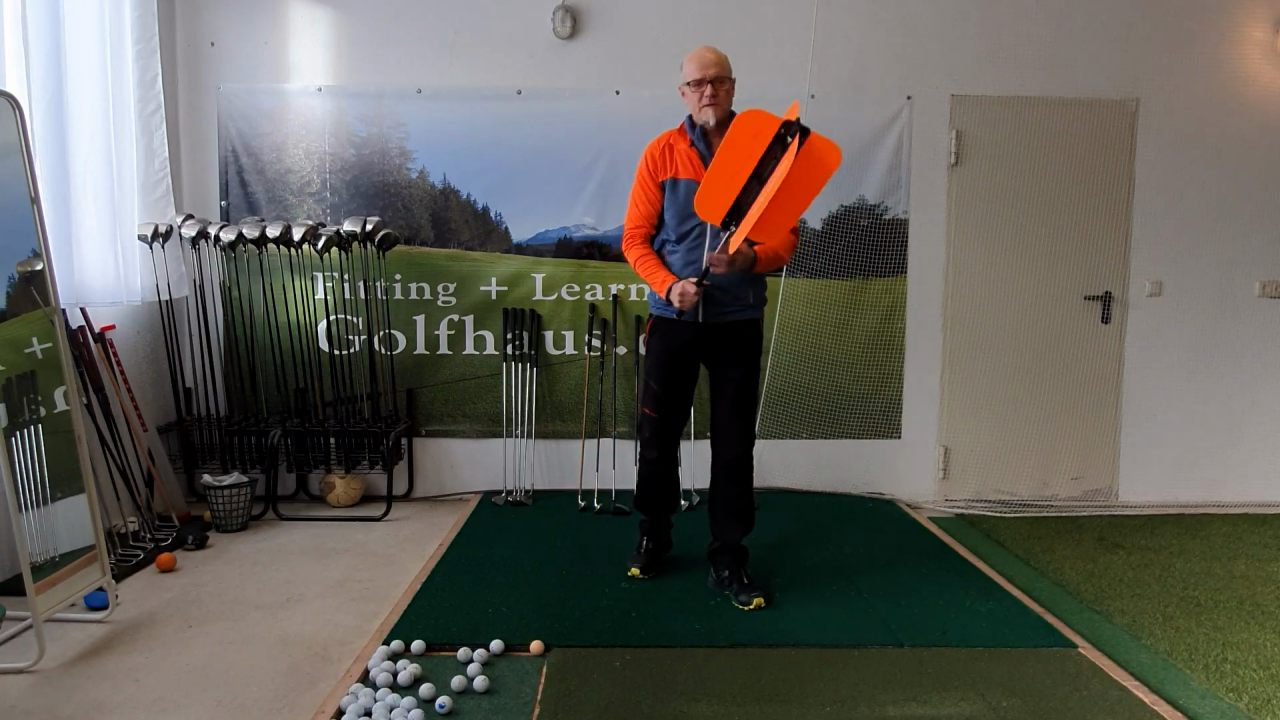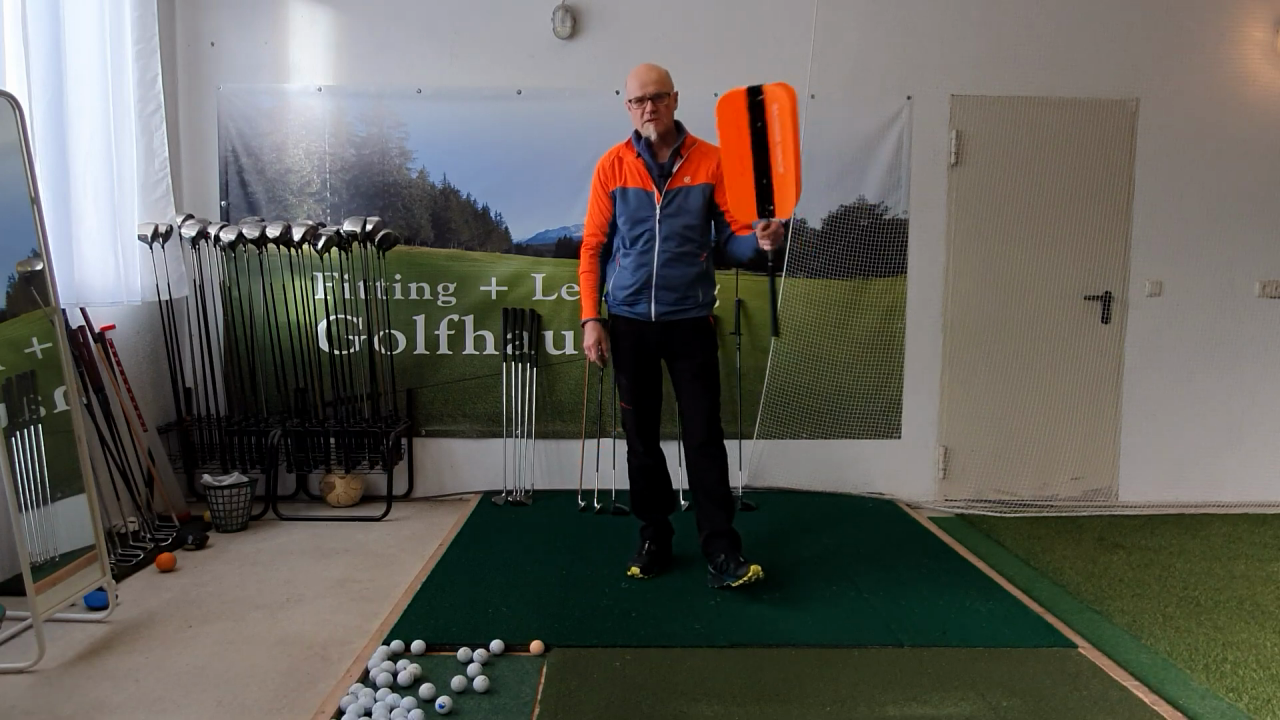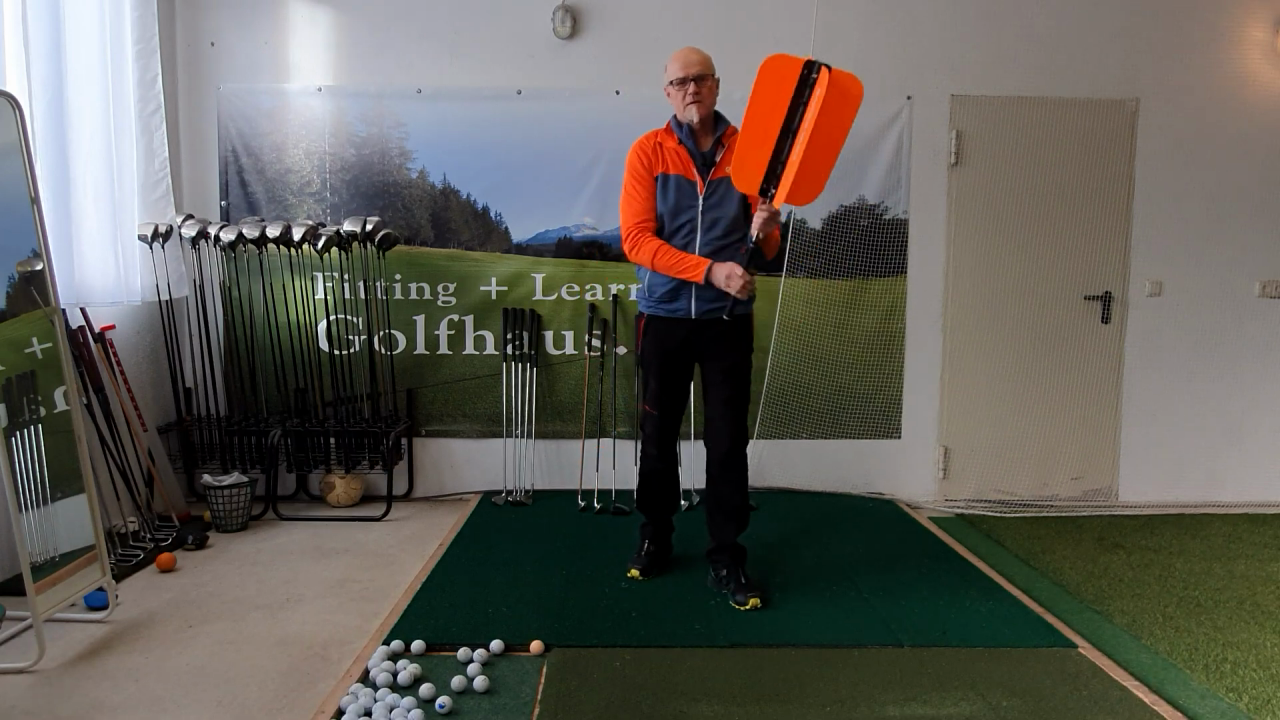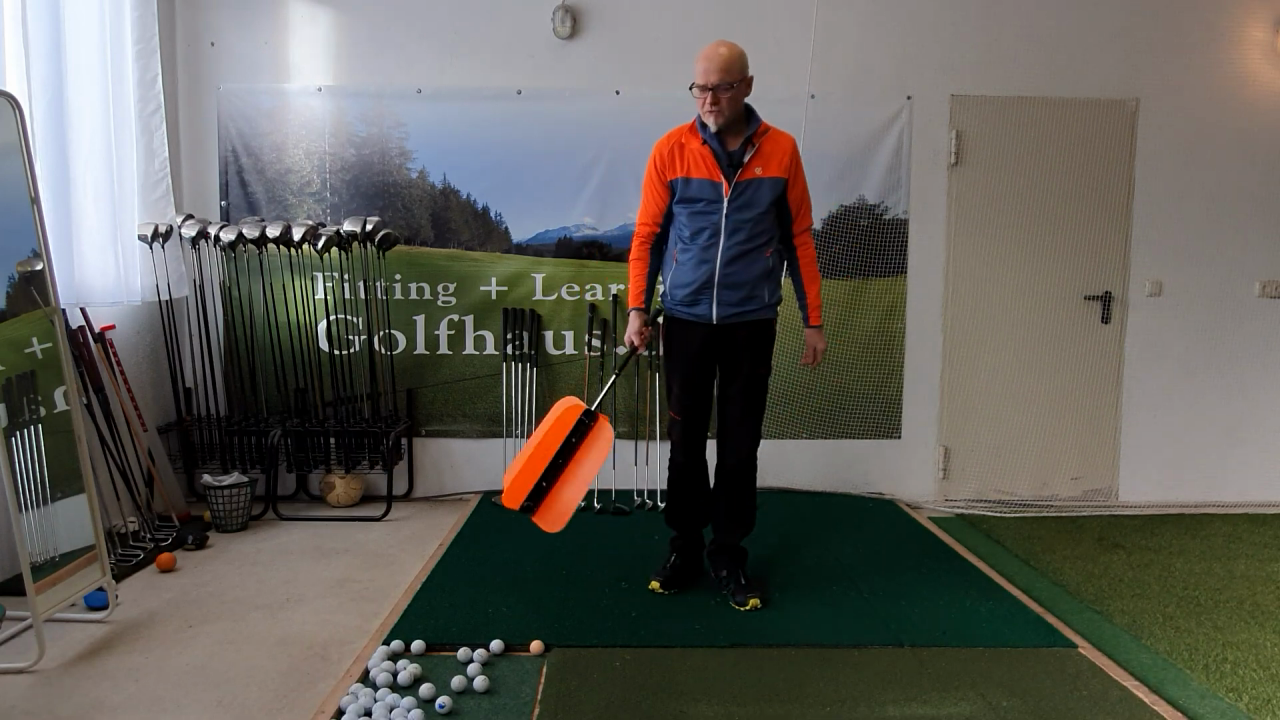
dt=1s
person 1, frame 1
right shoulder: (660, 152)
left elbow: (786, 237)
right elbow: (636, 238)
left wrist: (749, 258)
right wrist: (668, 285)
left hip: (738, 323)
right hip: (671, 320)
left knee: (734, 445)
right knee: (658, 437)
left ankle: (728, 561)
right ankle: (654, 535)
person 1, frame 2
left shoulder: (711, 160)
right shoulder: (612, 165)
left elbow: (732, 237)
right elbow: (594, 247)
left wrist: (759, 238)
right wrist: (591, 317)
left hip: (691, 320)
right hip: (629, 321)
left knee: (704, 435)
right knee: (641, 435)
left ankle: (721, 550)
right ankle: (654, 537)
person 1, frame 3
right shoulder: (647, 151)
left elbow: (761, 237)
right elbow: (637, 240)
left wrist: (767, 226)
right wrist: (710, 270)
left hip: (728, 319)
right hip: (664, 316)
left knee: (728, 440)
right knee: (658, 434)
left ankle: (726, 558)
right ankle: (655, 535)
person 1, frame 4
left shoulder: (781, 150)
right shoulder: (670, 149)
left elbow: (799, 238)
right elbow: (647, 235)
left wrist: (813, 319)
right wrist: (637, 307)
left hip: (752, 323)
right hip: (686, 320)
left knee: (740, 443)
right knee: (685, 439)
left ankle: (729, 554)
right ankle: (684, 546)
